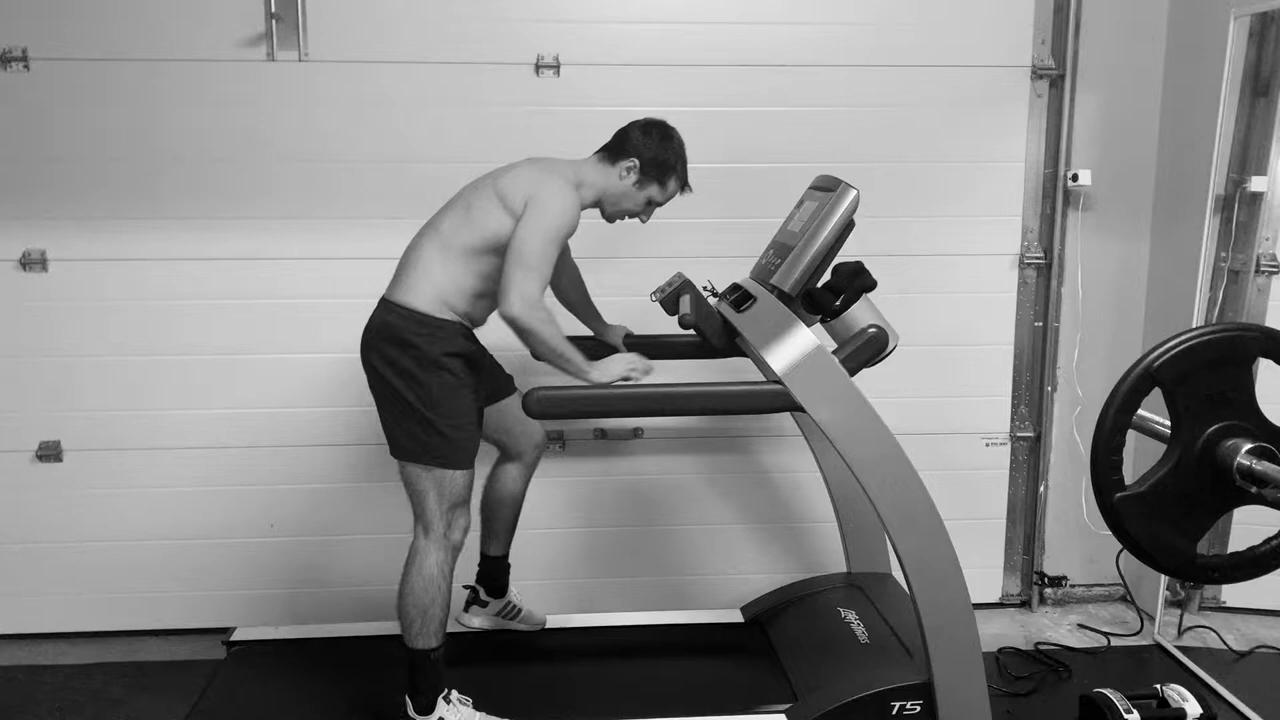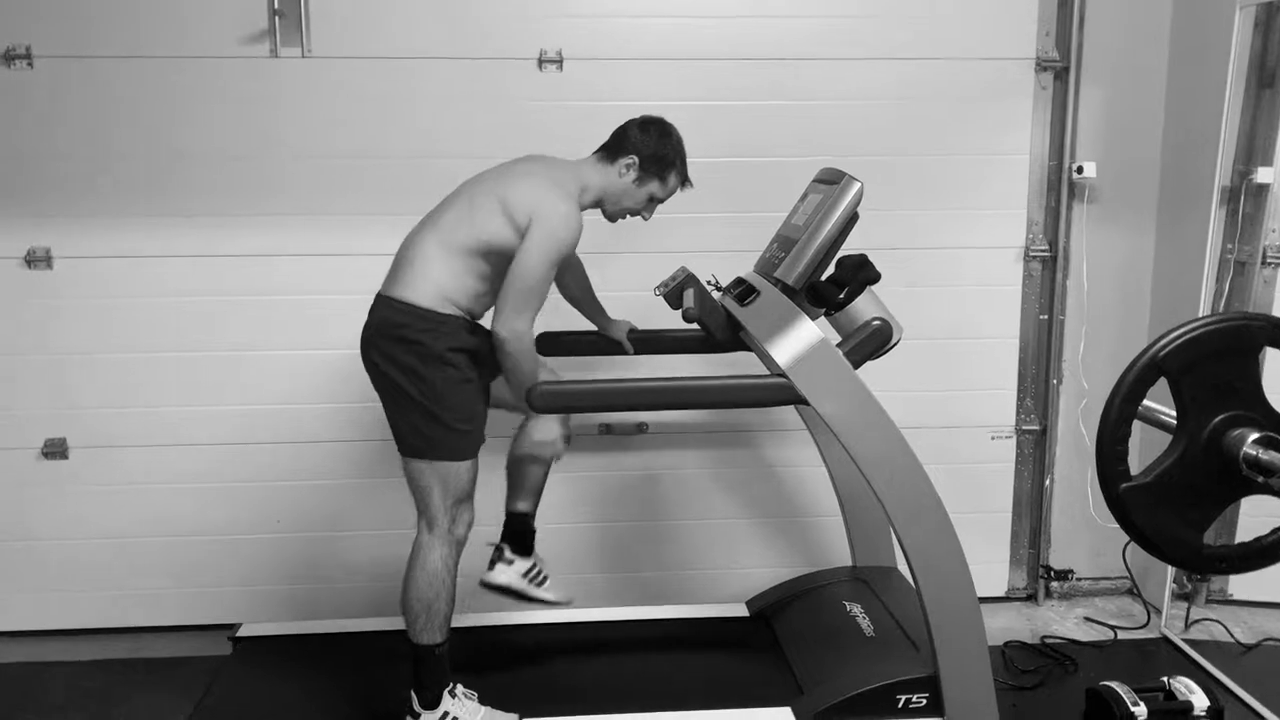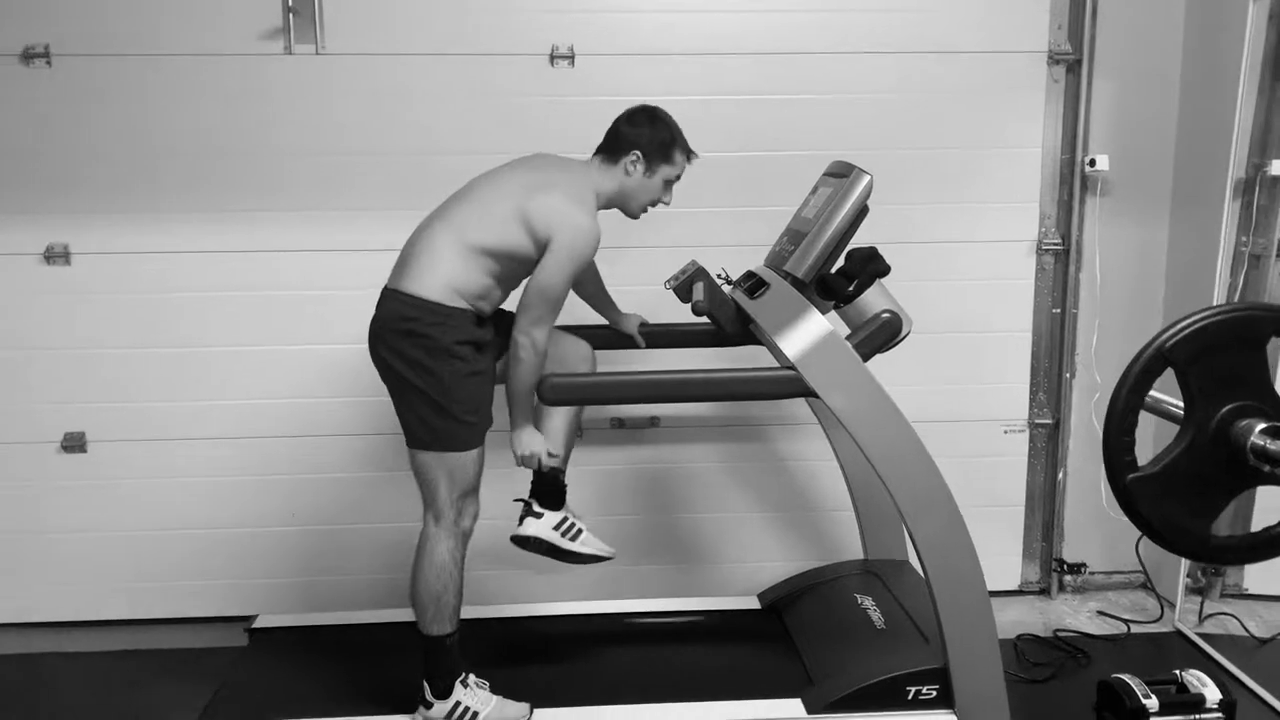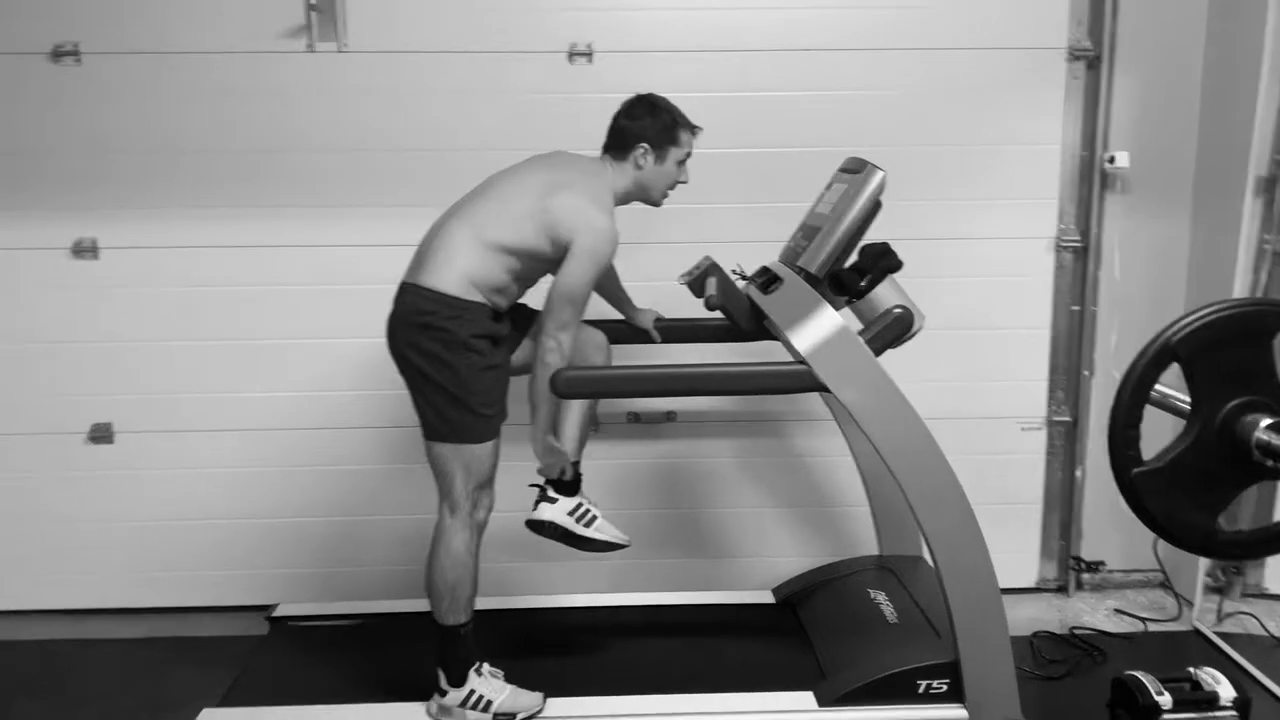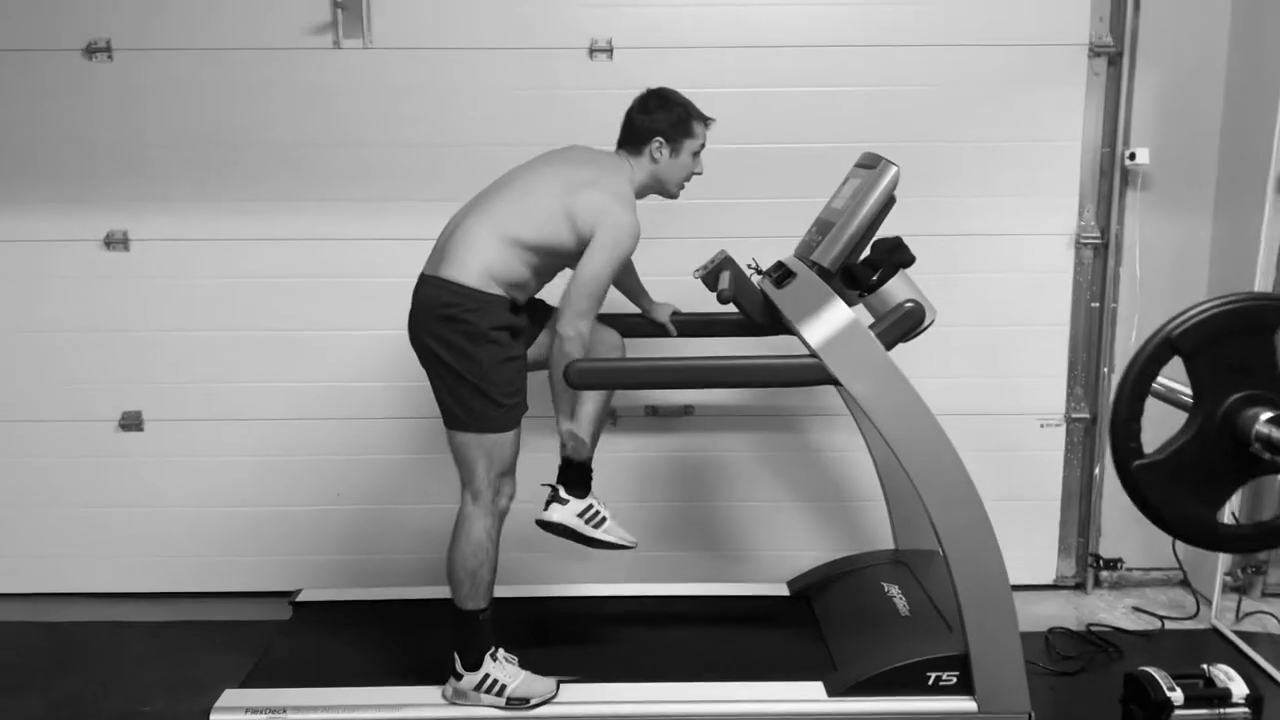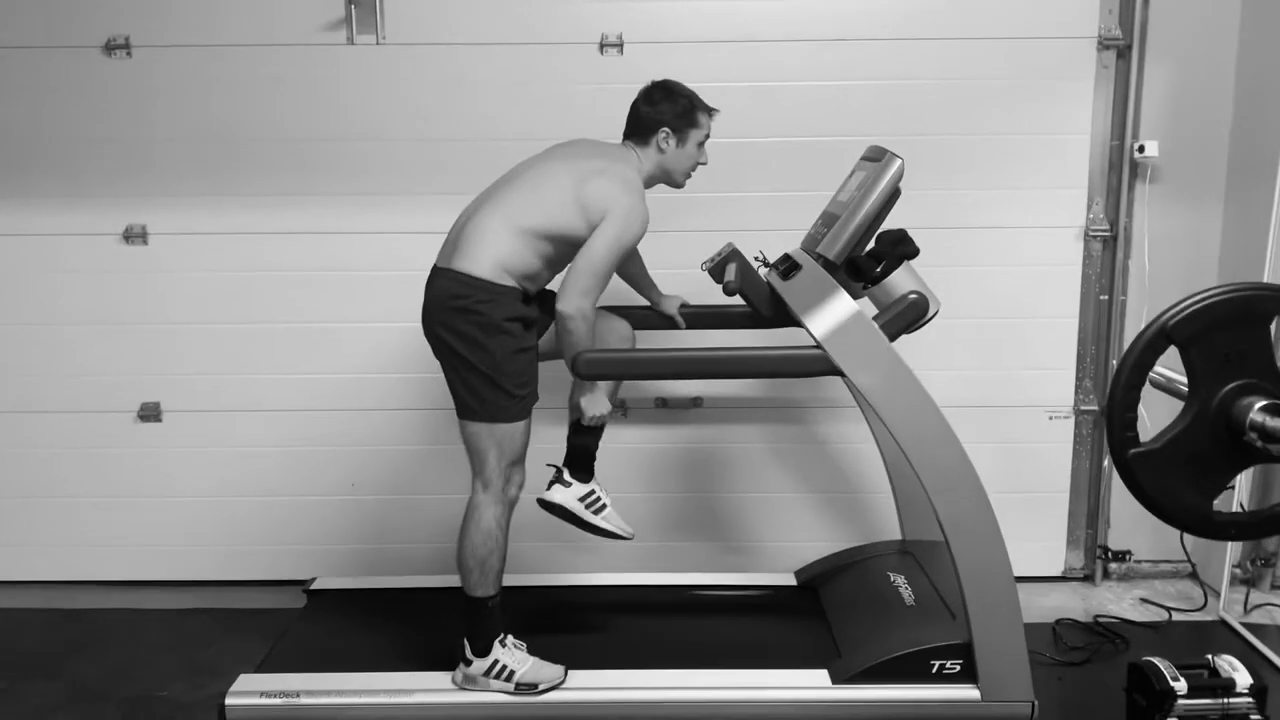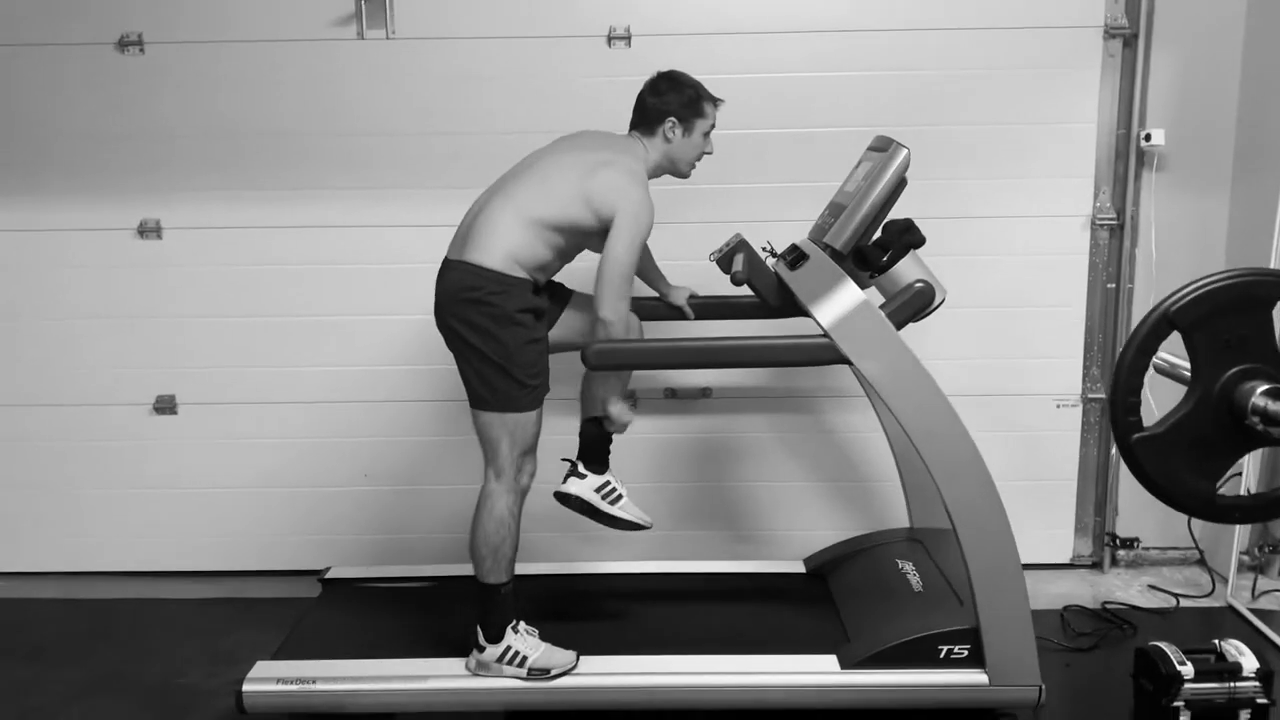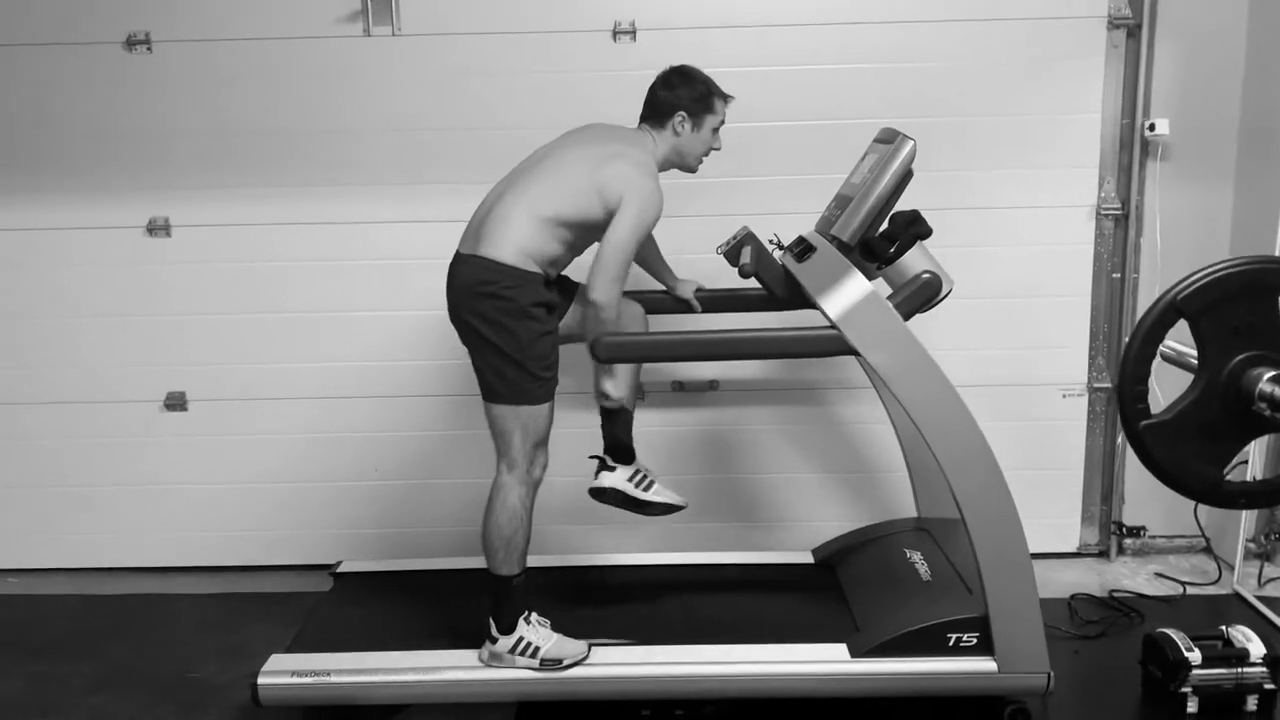
dt=0.2s
person 1, frame 1
left shoulder: (551, 184)
right shoulder: (557, 195)
left elbow: (558, 265)
right elbow: (521, 307)
left wrist: (602, 328)
right wrist: (589, 372)
left hip: (439, 335)
right hip: (415, 342)
left knee: (524, 444)
right knee: (443, 530)
left ankle: (490, 595)
person 1, frame 2
left shoulder: (550, 178)
right shoulder: (560, 207)
left elbow: (560, 262)
right elbow: (512, 325)
left wrist: (605, 323)
right wrist: (532, 418)
left hip: (433, 324)
right hip: (416, 335)
right knee: (447, 524)
left ankle: (514, 554)
person 1, frame 3
left shoulder: (558, 173)
right shoulder: (578, 218)
right elbow: (529, 332)
left wrist: (616, 317)
right wrist: (522, 425)
left hip: (438, 314)
right hip: (424, 328)
left knee: (575, 355)
right knee: (454, 517)
left ankle: (546, 509)
person 1, frame 4
left shoulder: (573, 171)
right shoulder: (596, 217)
right elbow: (554, 339)
left wrist: (631, 312)
right wrist: (543, 439)
left hip: (453, 308)
right hip: (442, 322)
left knee: (593, 345)
right knee: (469, 508)
left ankle: (560, 498)
person 1, frame 5
left shoulder: (589, 165)
right shoulder: (621, 212)
right elbow: (569, 325)
left wrist: (648, 306)
right wrist: (570, 421)
left hip: (466, 300)
right hip: (462, 314)
left knee: (606, 345)
right knee: (489, 496)
left ankle: (571, 496)
right ankle: (473, 668)
person 1, frame 6
left shoulder: (597, 158)
right shoulder: (628, 200)
right elbow: (573, 306)
left wrist: (658, 298)
right wrist: (589, 390)
left hip: (475, 290)
right hip: (473, 305)
left knee: (615, 334)
right knee: (499, 484)
left ankle: (574, 480)
right ankle: (482, 654)
person 1, frame 7
left shoulder: (602, 149)
right shoulder: (632, 192)
right elbow: (610, 312)
left wrist: (666, 289)
right wrist: (616, 397)
left hip: (484, 281)
right hip: (485, 297)
left knee: (620, 327)
right knee: (511, 473)
left ankle: (589, 472)
right ankle: (495, 640)
person 1, frame 8
left shoulder: (610, 142)
right shoulder: (644, 185)
right elbow: (602, 292)
left wrist: (673, 283)
right wrist: (610, 378)
left hip: (494, 275)
right hip: (498, 290)
left knee: (631, 318)
right knee: (524, 465)
left ankle: (618, 467)
right ankle: (507, 631)
